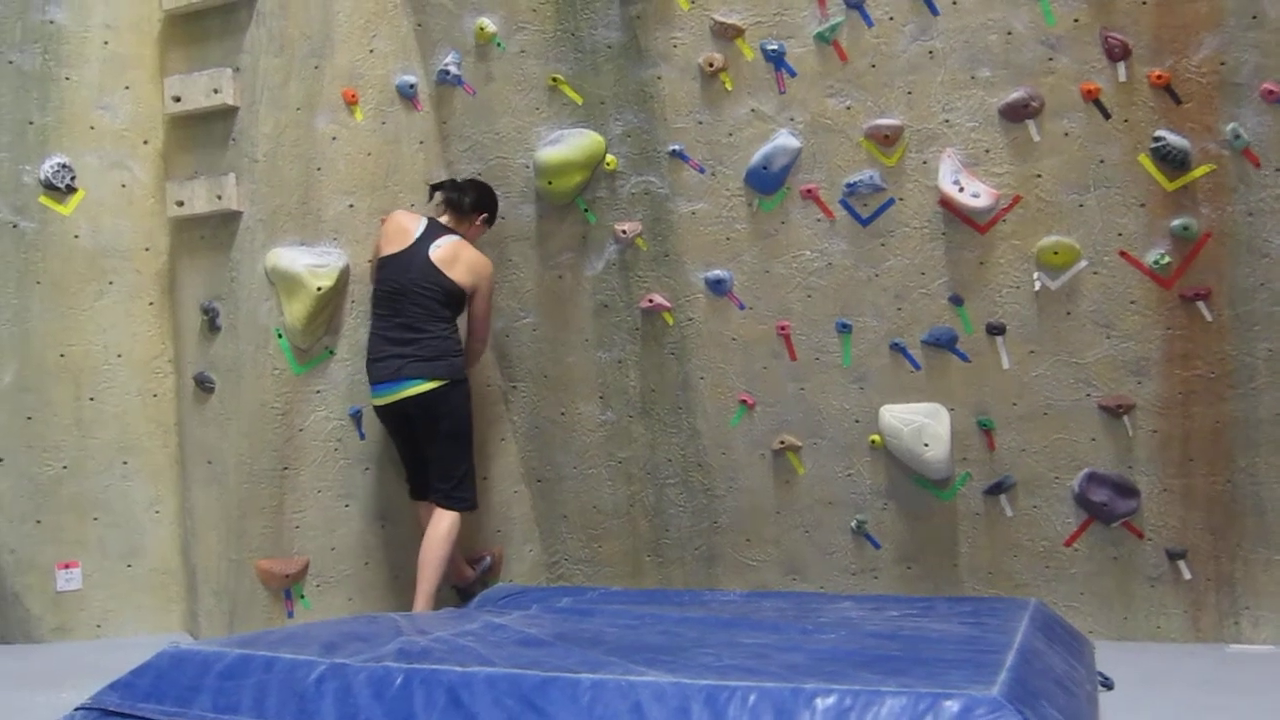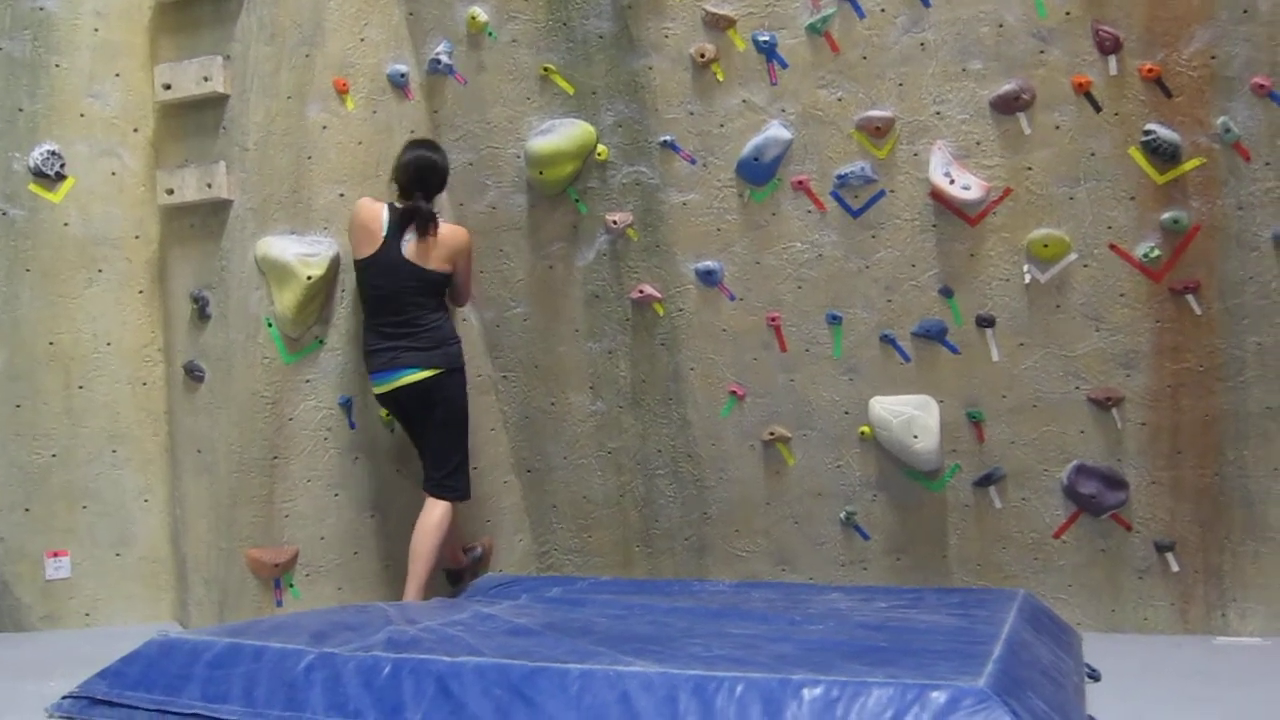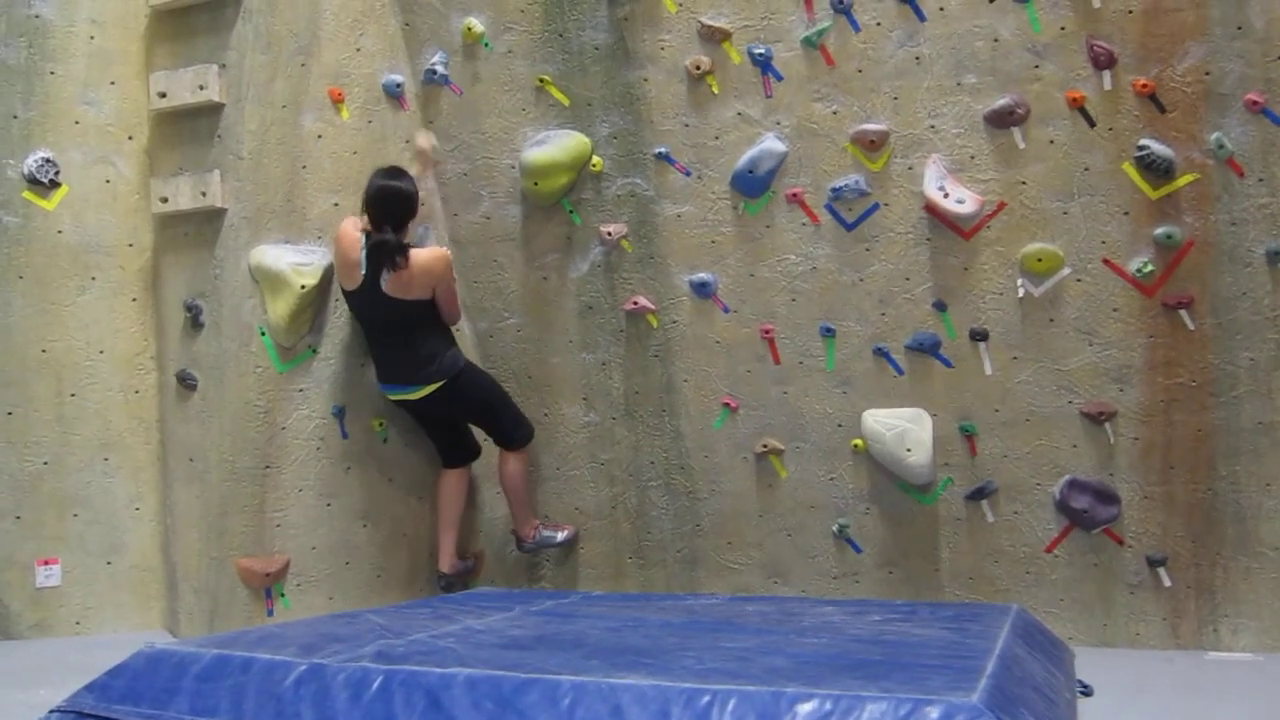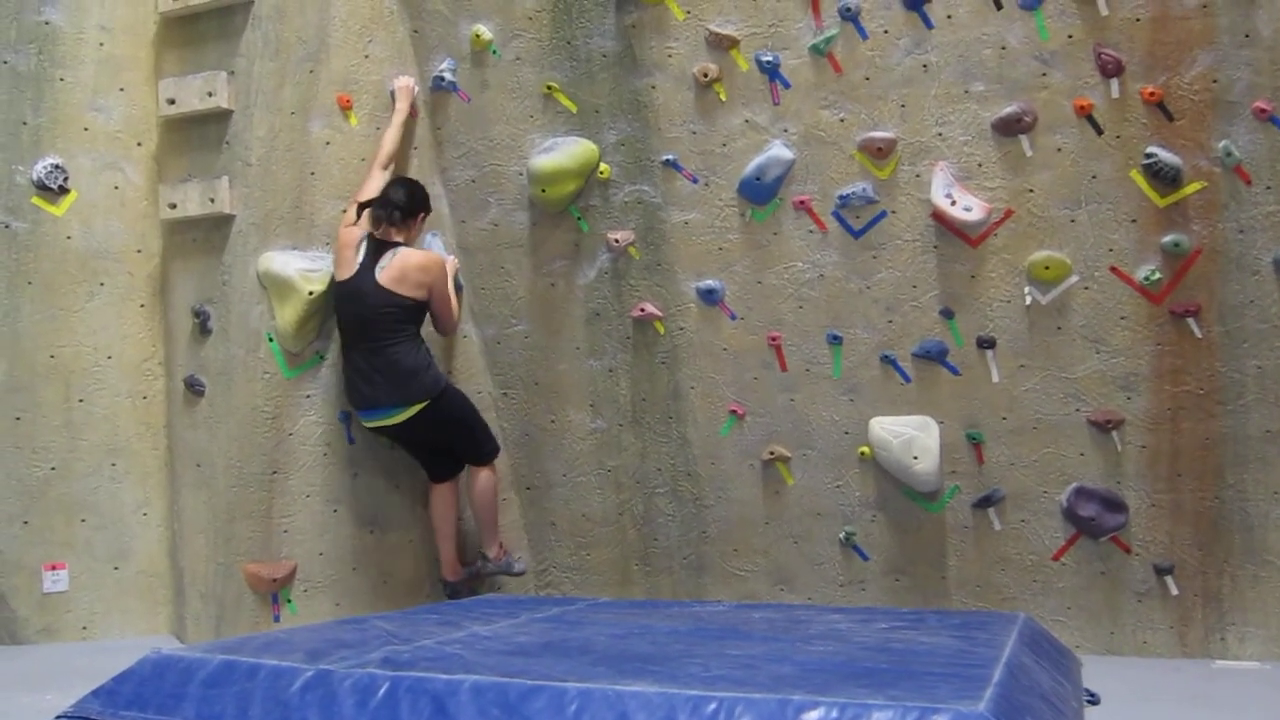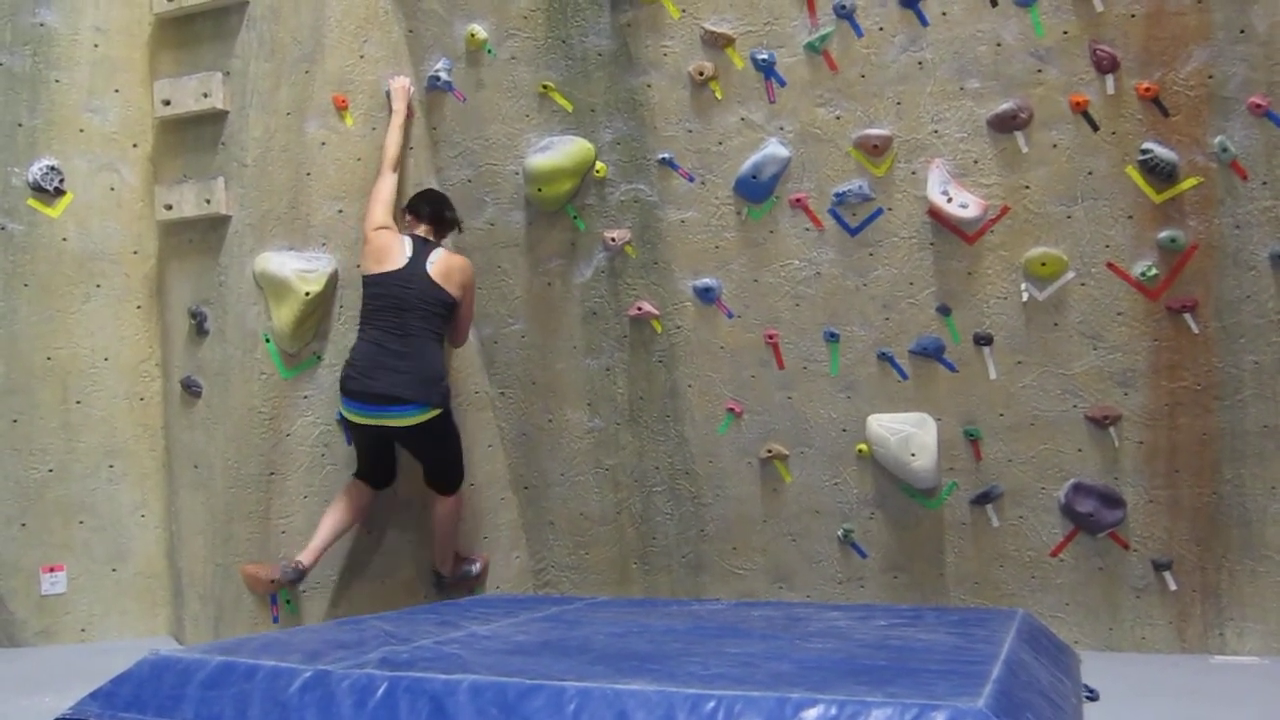
dt=1s
person 1, frame 1
left shoulder: (397, 223)
right shoulder: (477, 264)
right elbow: (477, 343)
left hip: (384, 385)
right hip: (437, 381)
left knee: (426, 490)
right knee: (450, 499)
left ankle: (463, 574)
right ankle: (420, 613)
person 1, frame 2
left shoulder: (365, 214)
right shoulder: (454, 238)
left hip: (383, 374)
right hip: (435, 368)
left knee: (438, 469)
right knee: (443, 487)
left ankle: (455, 559)
right ankle: (410, 606)
person 1, frame 3
left shoulder: (346, 241)
right shoulder: (431, 261)
left elbow: (376, 214)
right elbow: (452, 316)
left wrist: (419, 166)
left hip: (399, 388)
right hip: (444, 378)
left knee: (456, 455)
right knee: (516, 435)
left ankle: (449, 564)
right ankle: (527, 530)
person 1, frame 4
left shoulder: (348, 241)
right shoulder: (425, 263)
left elbow: (380, 167)
right elbow: (449, 326)
left wrist: (401, 107)
right wrist: (448, 275)
left hip: (368, 405)
right hip: (417, 396)
left knee: (443, 469)
right knee: (482, 457)
left ankle: (453, 573)
right ankle: (492, 554)
person 1, frame 5
left shoulder: (380, 241)
right shoulder: (459, 268)
left elbow: (388, 171)
right elbow: (458, 338)
left wrist: (399, 109)
left hip: (360, 399)
right hip: (420, 403)
left knee: (370, 480)
right knee: (446, 484)
left ankle: (300, 563)
right ankle: (449, 569)
